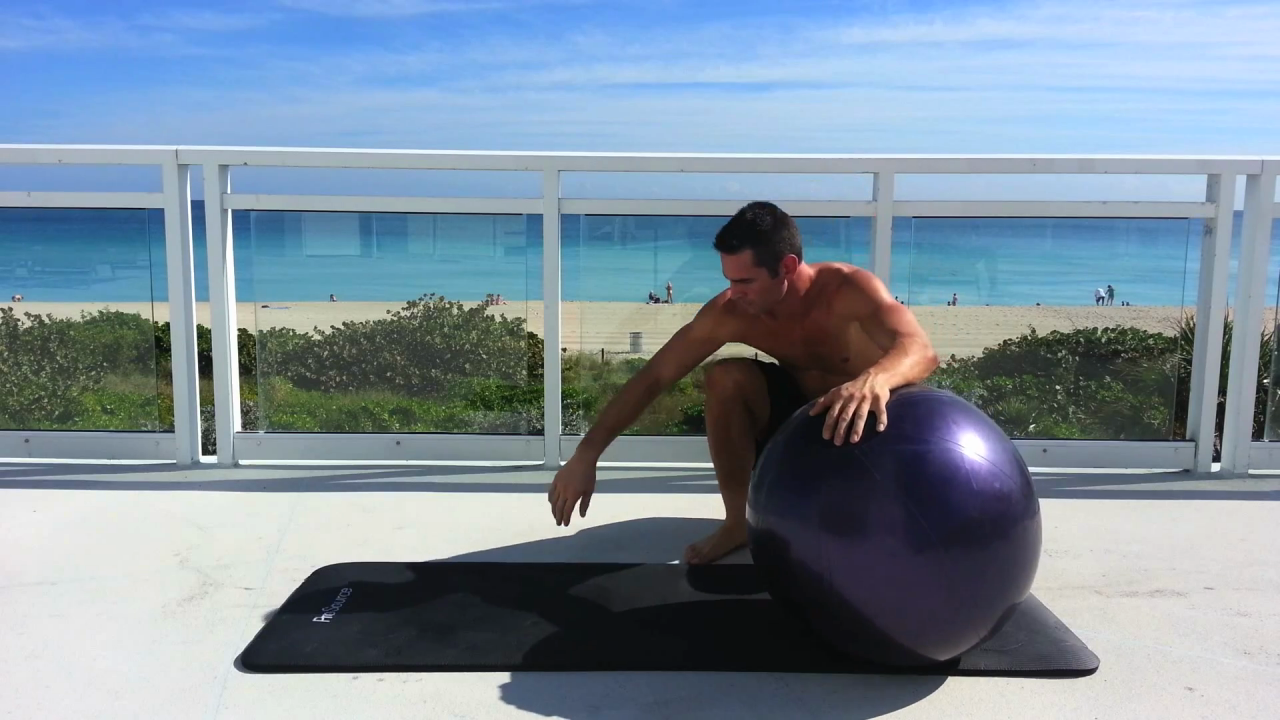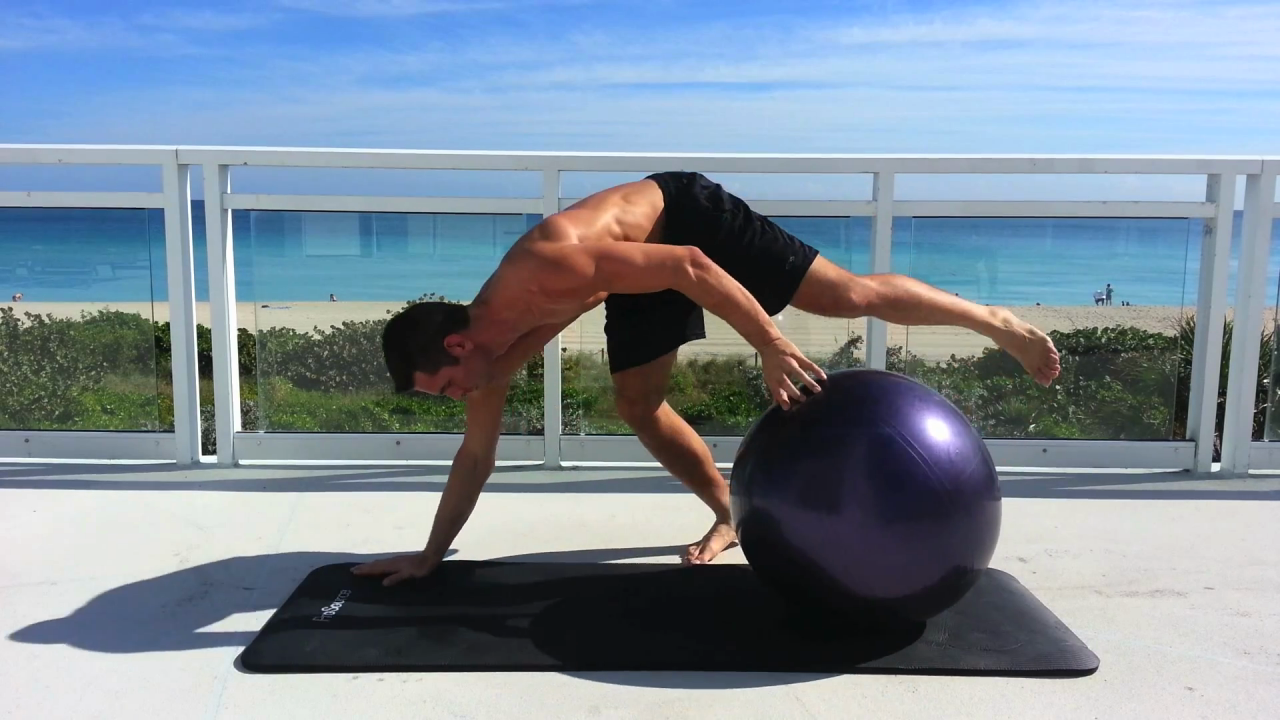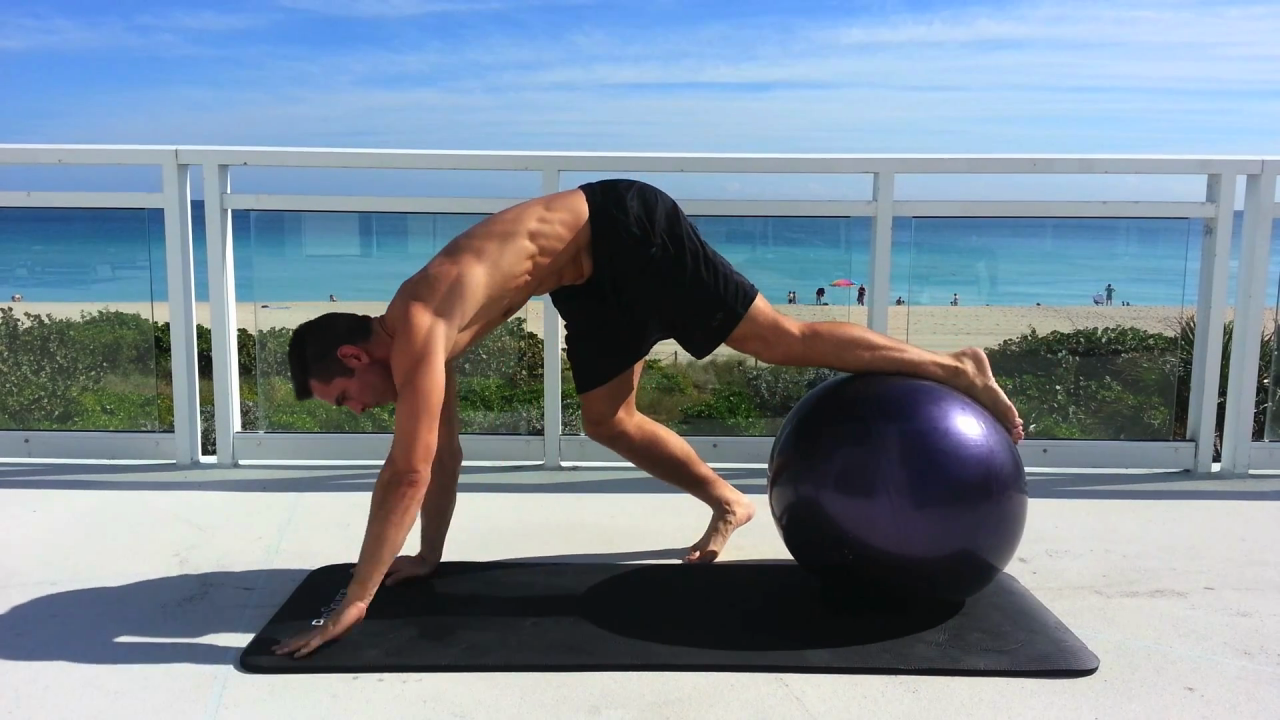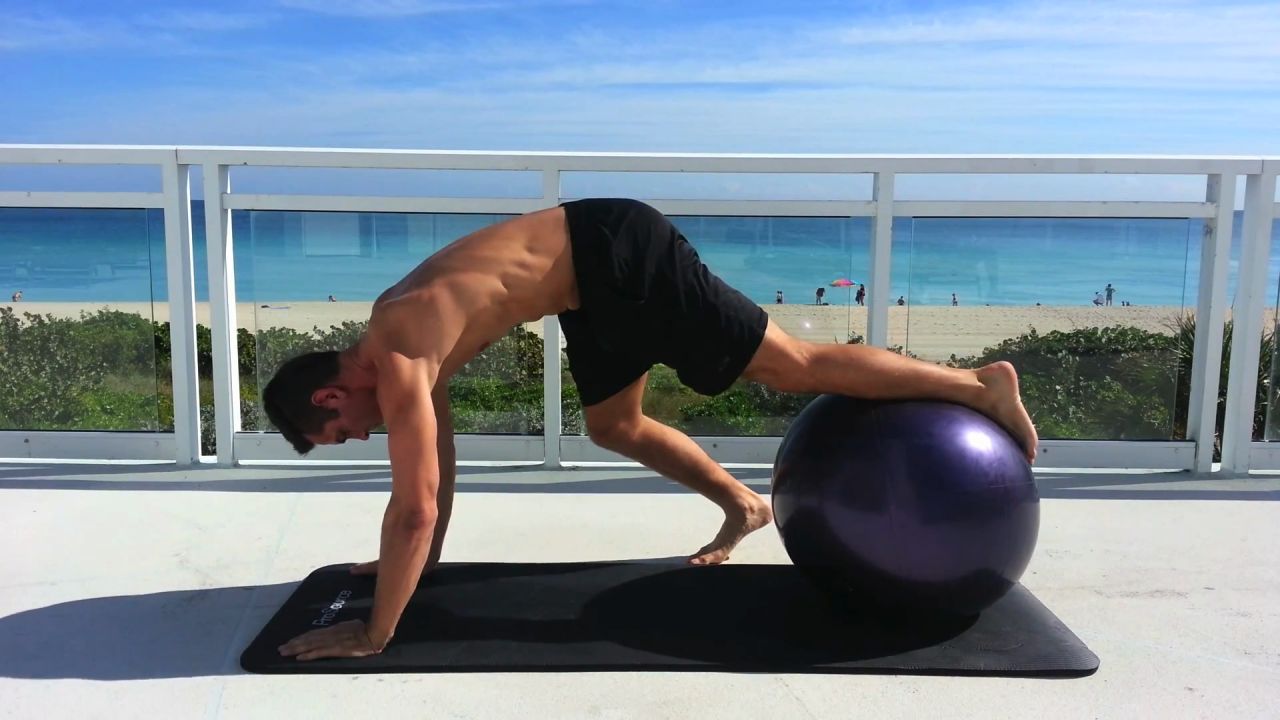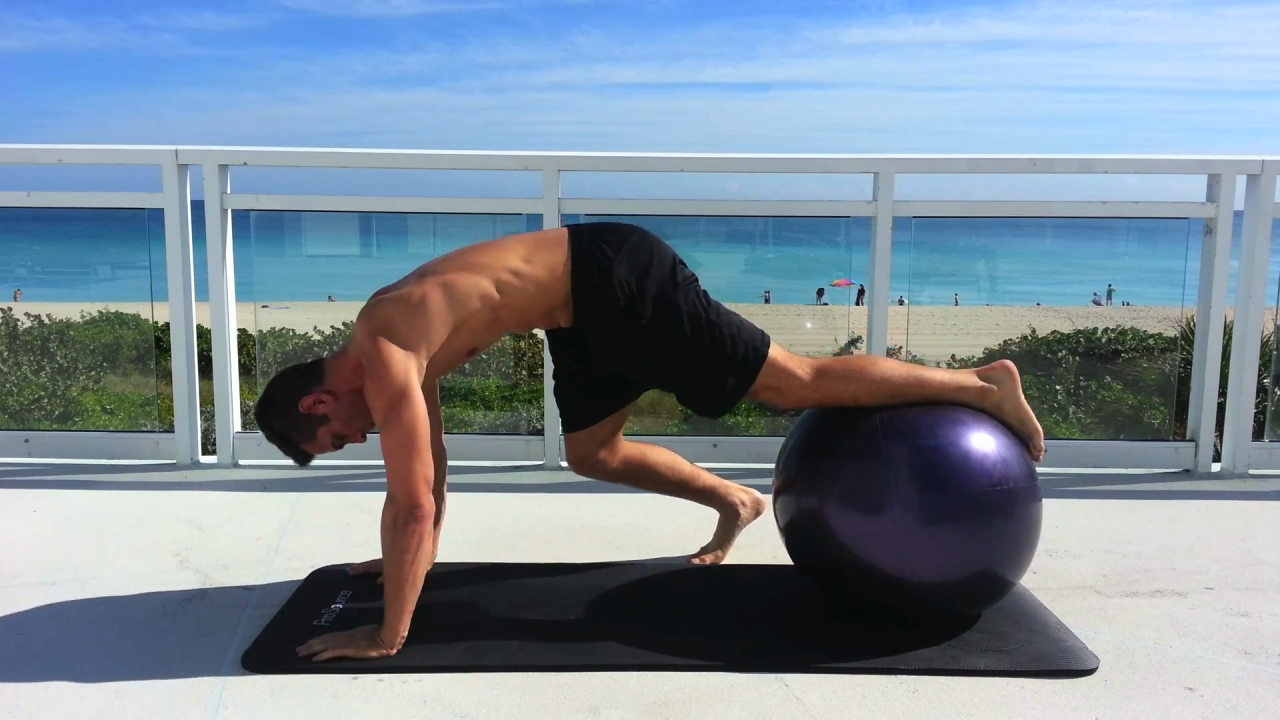
dt=1s
person 1, frame 1
left shoulder: (849, 289)
right shoulder: (729, 312)
left elbow: (920, 352)
right elbow: (652, 377)
left wrist: (873, 381)
right wrist: (586, 454)
left hip: (862, 422)
right hip: (798, 408)
right knee: (726, 377)
right ankle: (738, 522)
person 1, frame 2
left shoulder: (540, 276)
right shoulder: (493, 345)
left elbow: (690, 267)
right elbow: (475, 456)
left wrist: (774, 347)
right wrist: (429, 555)
left hip: (686, 211)
right hip: (639, 263)
left knee: (847, 295)
right knee: (637, 406)
left ankle: (1001, 324)
right ankle: (729, 514)
person 1, frame 3
left shoulder: (415, 334)
right shoulder: (415, 332)
left elbow: (407, 472)
right elbow: (442, 452)
left wrist: (355, 599)
right wrist: (428, 556)
left hip: (627, 227)
right hip: (592, 270)
left knee: (781, 341)
right knee: (608, 422)
left ankle: (956, 371)
right ankle: (728, 504)
person 1, frame 4
left shoulder: (395, 363)
right shoulder: (393, 325)
left elbow: (414, 507)
right elbow: (438, 453)
left wrist: (374, 632)
right wrist: (423, 560)
left hip: (617, 255)
right hip: (596, 264)
left knee: (795, 366)
right knee: (615, 428)
left ankle: (979, 386)
right ankle: (742, 505)
person 1, frame 5
left shoulder: (381, 357)
right shoulder: (384, 327)
left elbow: (412, 502)
right elbow: (431, 455)
left wrist: (389, 633)
right wrist: (411, 557)
left hip: (618, 282)
right hip: (589, 302)
left knee: (798, 382)
right knee: (593, 456)
left ankle: (983, 386)
right ankle: (734, 501)
